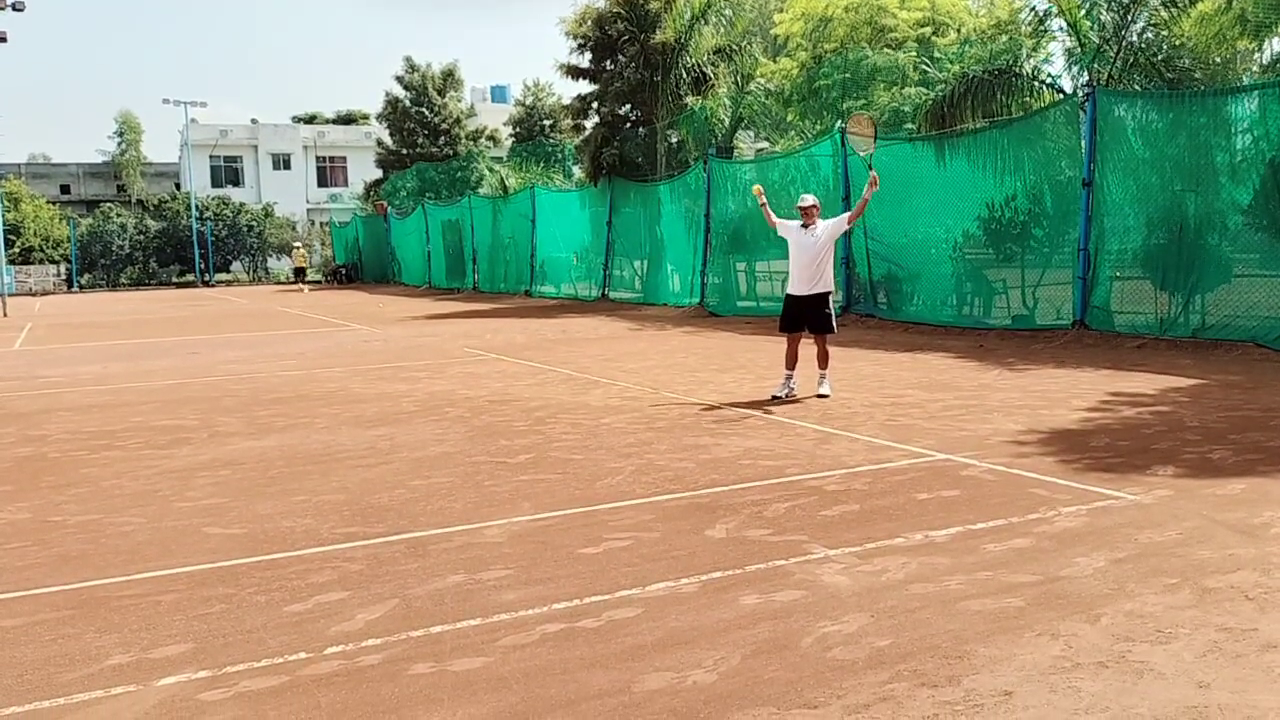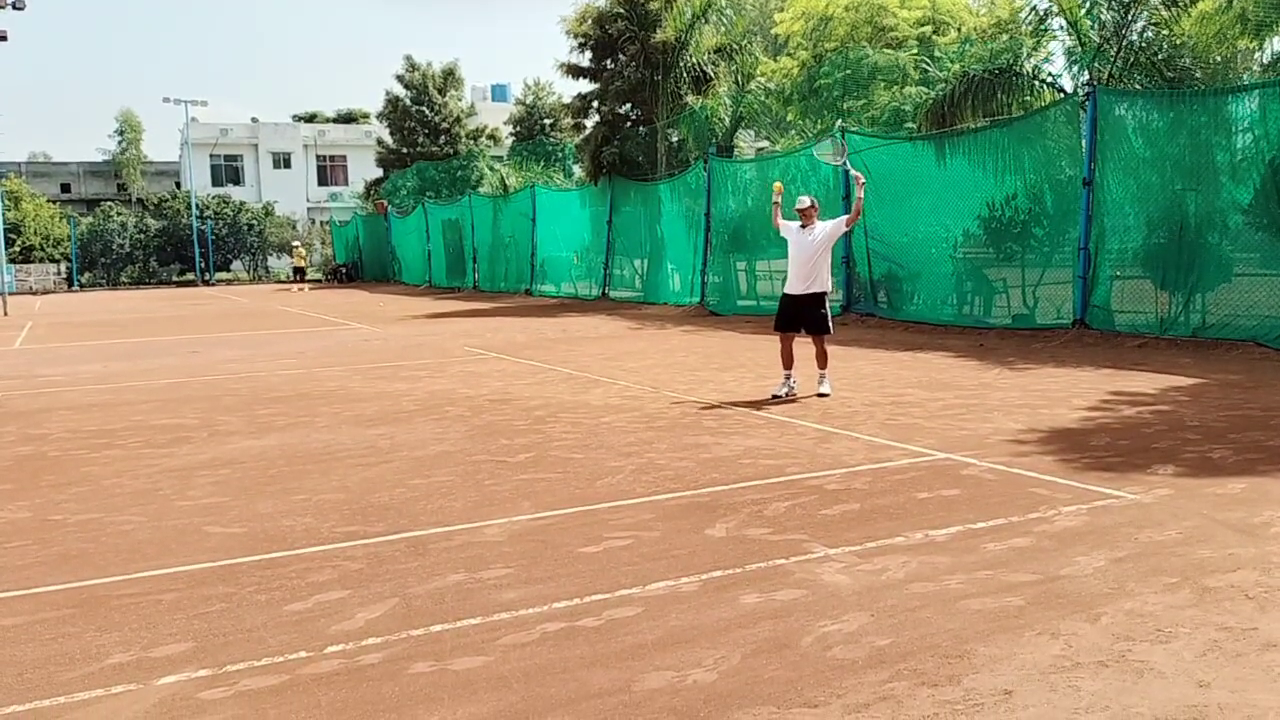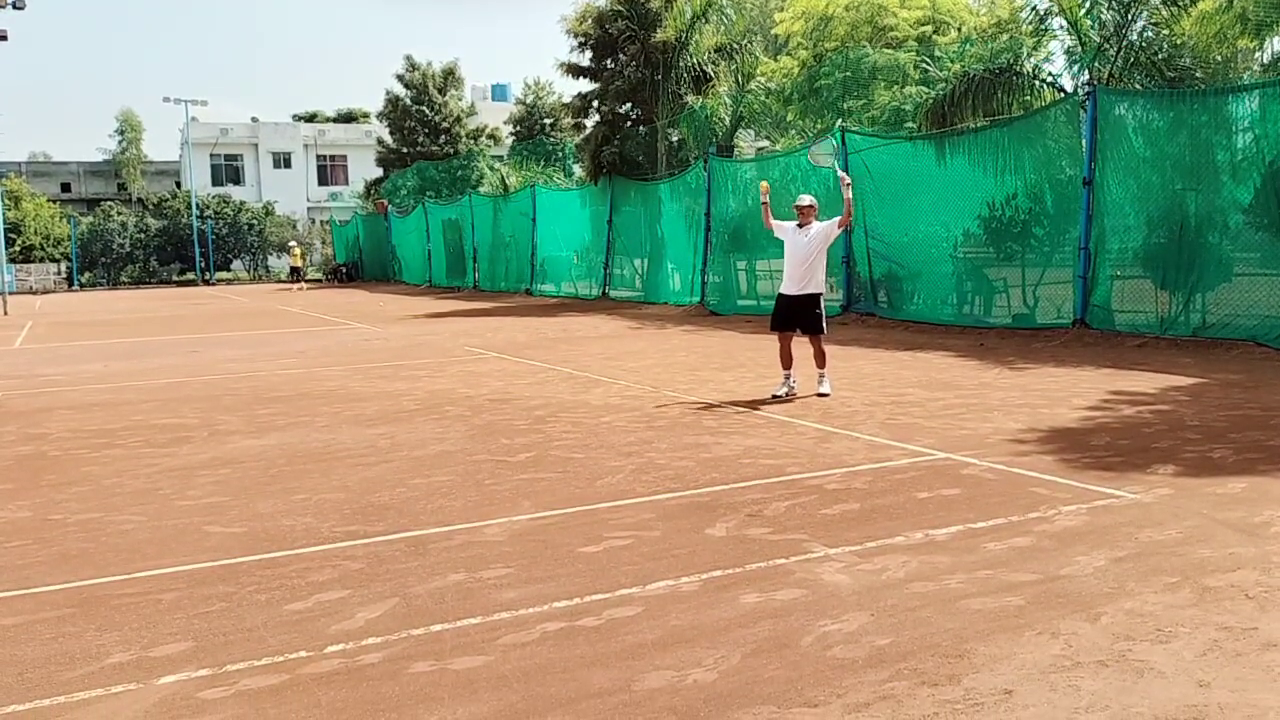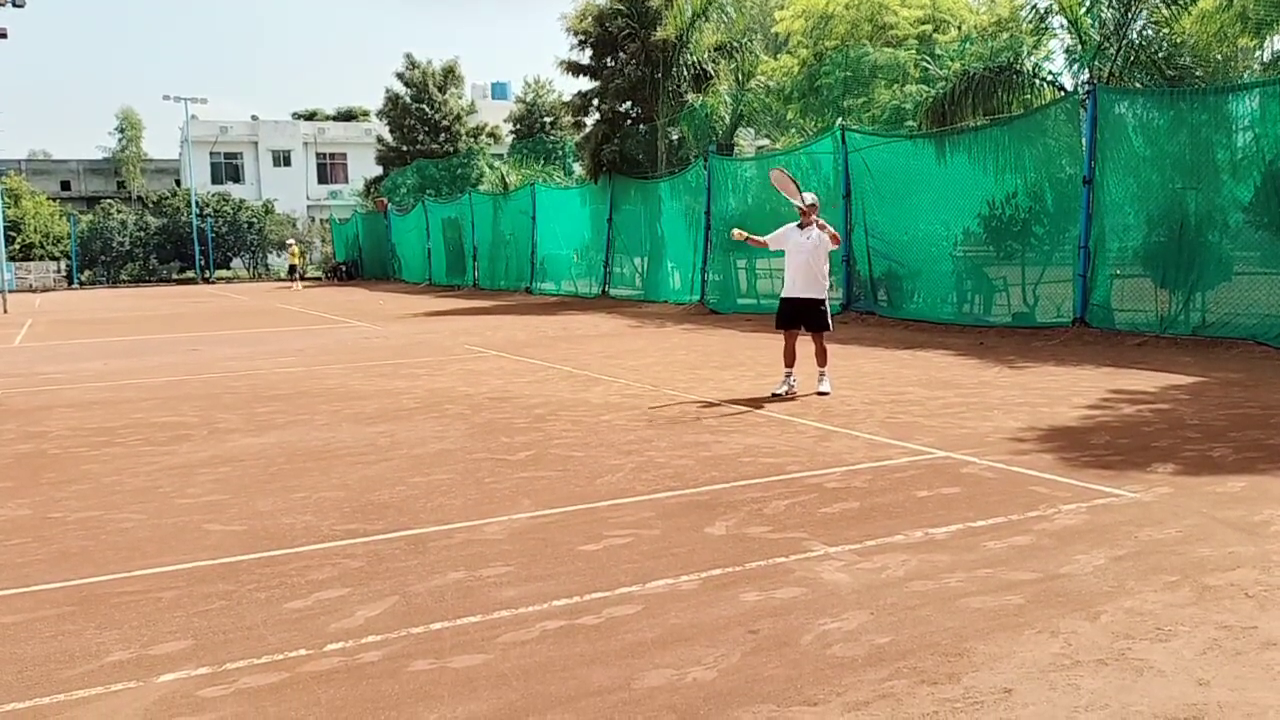
dt=0.3s
person 1, frame 1
left shoulder: (829, 228)
right shoulder: (792, 228)
left elbow: (856, 213)
right elbow: (772, 221)
left wrist: (869, 190)
right wrist: (762, 200)
left hip: (818, 294)
right hip: (794, 294)
left knee: (820, 341)
right knee: (792, 340)
left ankle: (823, 380)
right ankle: (788, 383)
person 1, frame 2
left shoulder: (827, 229)
right shoulder: (792, 229)
left elbow: (854, 215)
right elbow: (776, 222)
left wrist: (859, 188)
right wrist: (777, 198)
left hip: (815, 294)
right hip: (791, 294)
left knee: (819, 341)
right knee: (785, 339)
left ankle: (823, 380)
right ankle: (788, 382)
person 1, frame 3
left shoulder: (824, 229)
right shoulder: (789, 228)
left elbow: (847, 217)
right elbow: (768, 223)
left wrist: (847, 189)
right wrist: (764, 198)
left hip: (810, 295)
right hip: (786, 294)
left knee: (816, 341)
right knee: (784, 339)
left ankle: (823, 380)
right ankle: (788, 381)
person 1, frame 4
left shoulder: (821, 232)
right shoulder: (788, 230)
left elbow: (837, 241)
right elbow: (764, 242)
left wrist: (825, 226)
right wrist: (745, 236)
left hip: (814, 295)
right hip: (790, 295)
left knee: (818, 339)
right knee: (789, 339)
left ankle: (823, 378)
right ankle: (789, 380)
